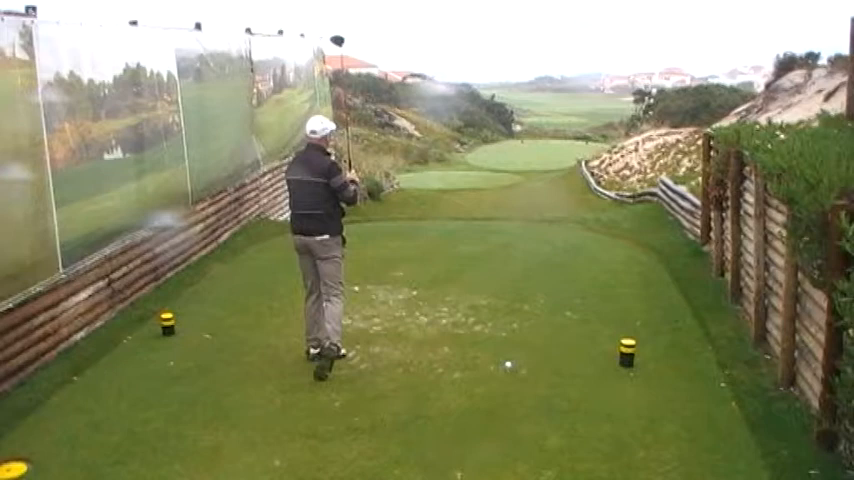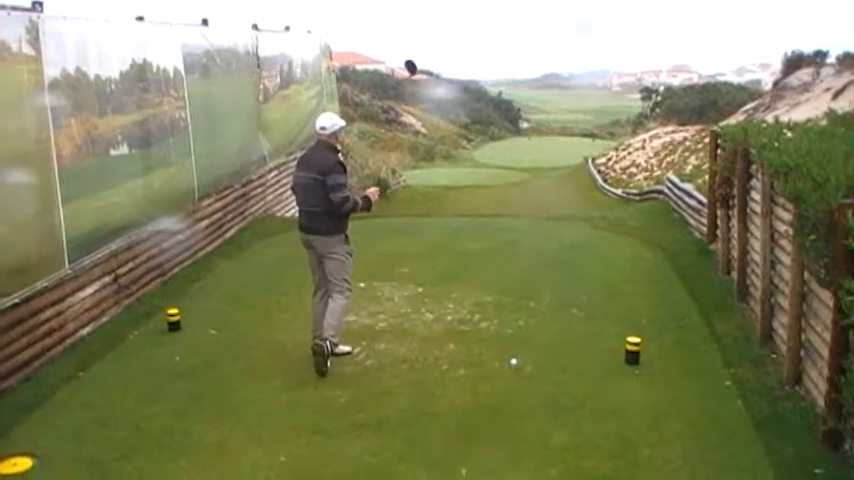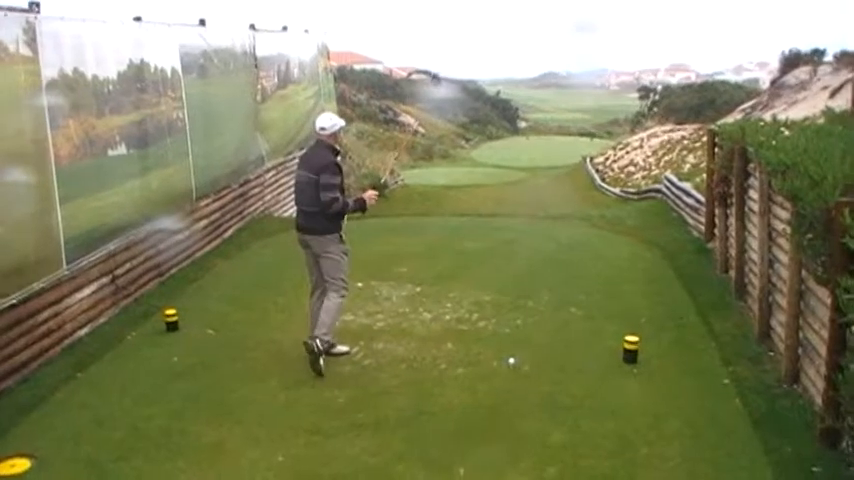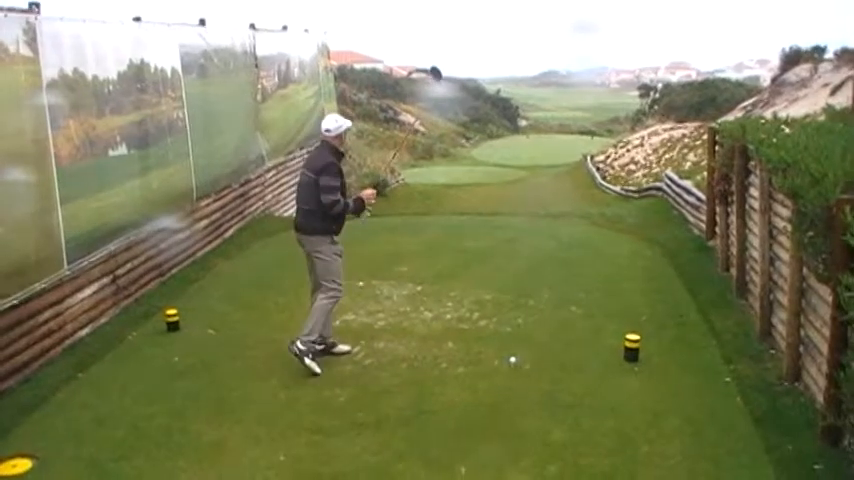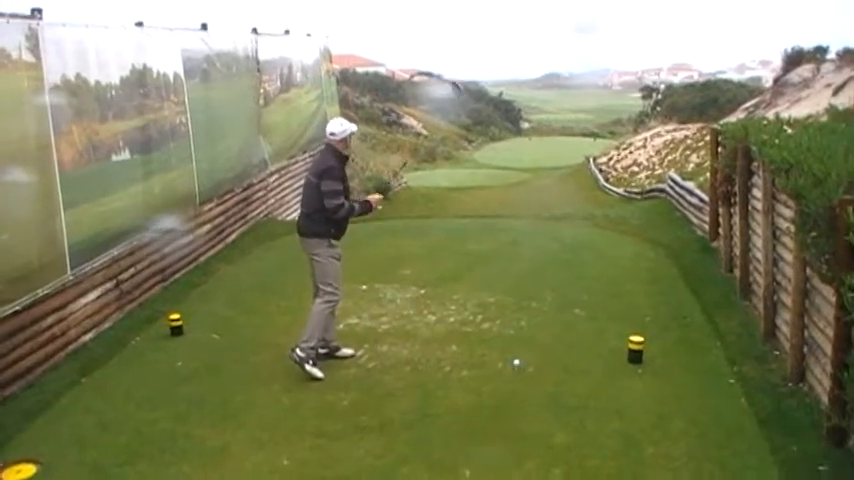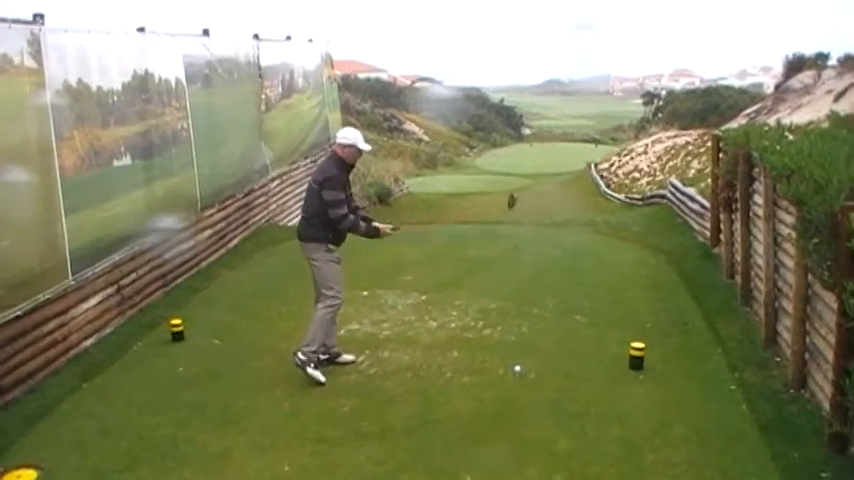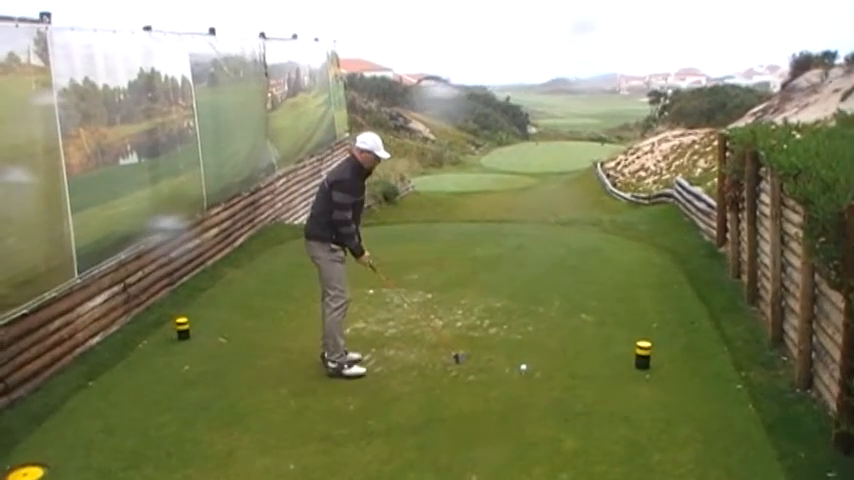
dt=0.3s
person 1, frame 1
left shoulder: (293, 164)
right shoulder: (328, 165)
right elbow: (351, 197)
left wrist: (340, 182)
right wrist: (352, 181)
left hip: (299, 235)
right hip: (325, 236)
left knee: (313, 292)
right knee: (333, 294)
left ankle: (315, 345)
right ankle: (331, 346)
person 1, frame 2
left shoulder: (304, 160)
right shoulder: (332, 162)
right elbow: (342, 203)
right wrist: (367, 199)
left hip: (308, 231)
right hip: (330, 235)
left knee: (321, 289)
right knee: (340, 291)
left ankle: (320, 342)
right ankle: (327, 342)
person 1, frame 3
left shoulder: (306, 157)
right shoulder: (328, 162)
right elbow: (332, 203)
right wrist: (361, 202)
left hip: (305, 231)
right hip: (325, 234)
left knee: (319, 288)
right knee: (337, 288)
left ankle: (322, 341)
right ankle: (318, 341)
person 1, frame 4
left shoulder: (317, 156)
right shoulder: (329, 164)
right elbow: (333, 205)
left wrist: (355, 202)
right wrist: (360, 201)
left hip: (306, 230)
right hip: (320, 234)
left knee: (320, 288)
right knee: (331, 290)
left ankle: (322, 340)
right ankle: (304, 343)
person 1, frame 5
left shoulder: (326, 161)
right shoulder: (331, 167)
right elbow: (337, 209)
left wrist: (362, 203)
right wrist: (366, 206)
left hip: (316, 233)
right hip: (321, 237)
left knee: (325, 291)
right knee: (329, 294)
left ankle: (326, 344)
right ankle: (304, 350)
person 1, frame 6
left shoulder: (334, 169)
right shoulder: (332, 175)
left elbow: (346, 206)
right elbow: (341, 218)
left wrist: (370, 222)
right wrist: (372, 231)
left hip: (320, 240)
right hip: (319, 242)
left knee: (326, 296)
right knee: (332, 298)
left ankle: (327, 350)
right ankle: (307, 354)
person 1, frame 7
left shoulder: (354, 173)
right shoulder: (346, 178)
left elbow: (351, 216)
right elbow: (343, 221)
left wrist: (357, 247)
right wrist: (358, 251)
left hip: (329, 241)
right hip: (324, 242)
left knee: (332, 296)
right knee: (337, 298)
left ankle: (331, 350)
right ankle: (337, 360)
